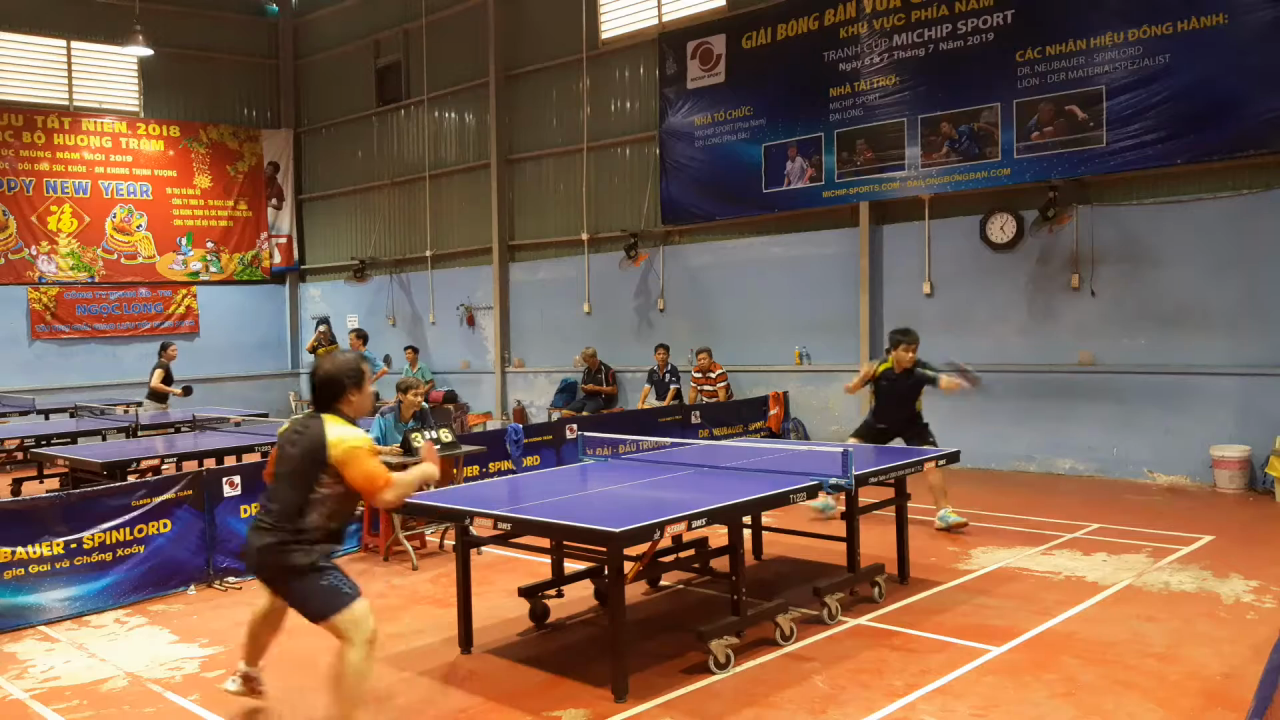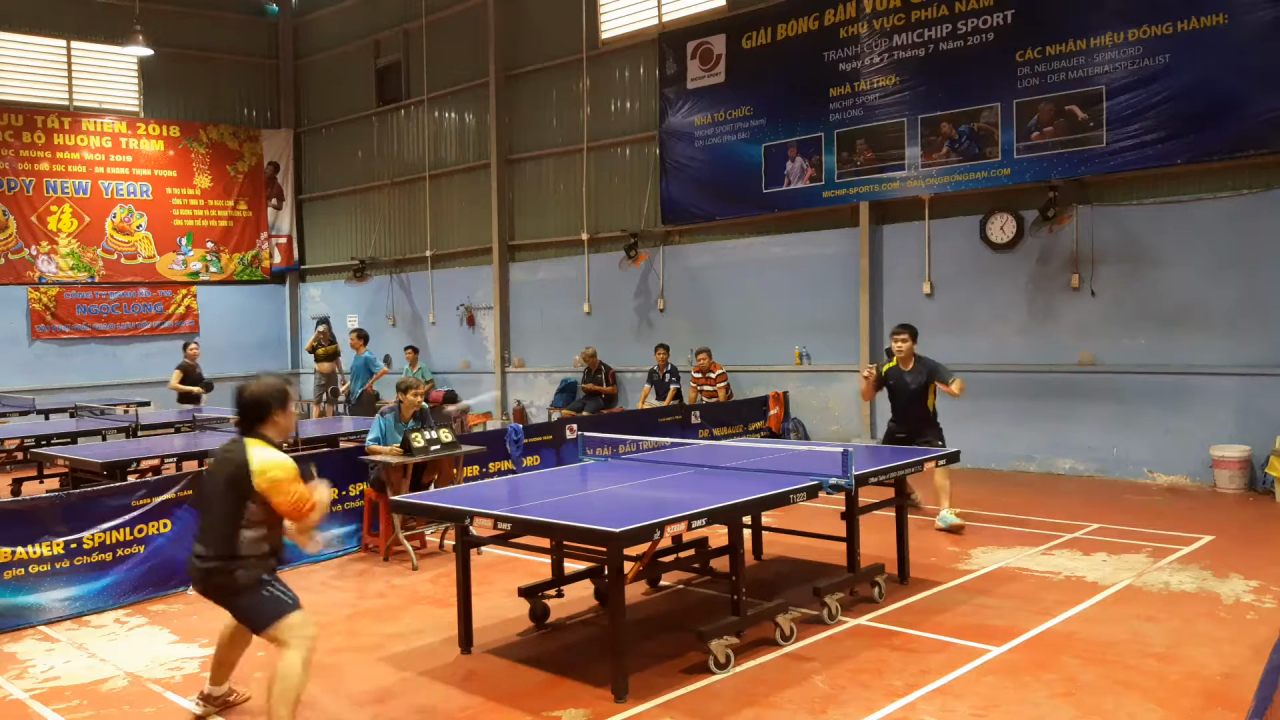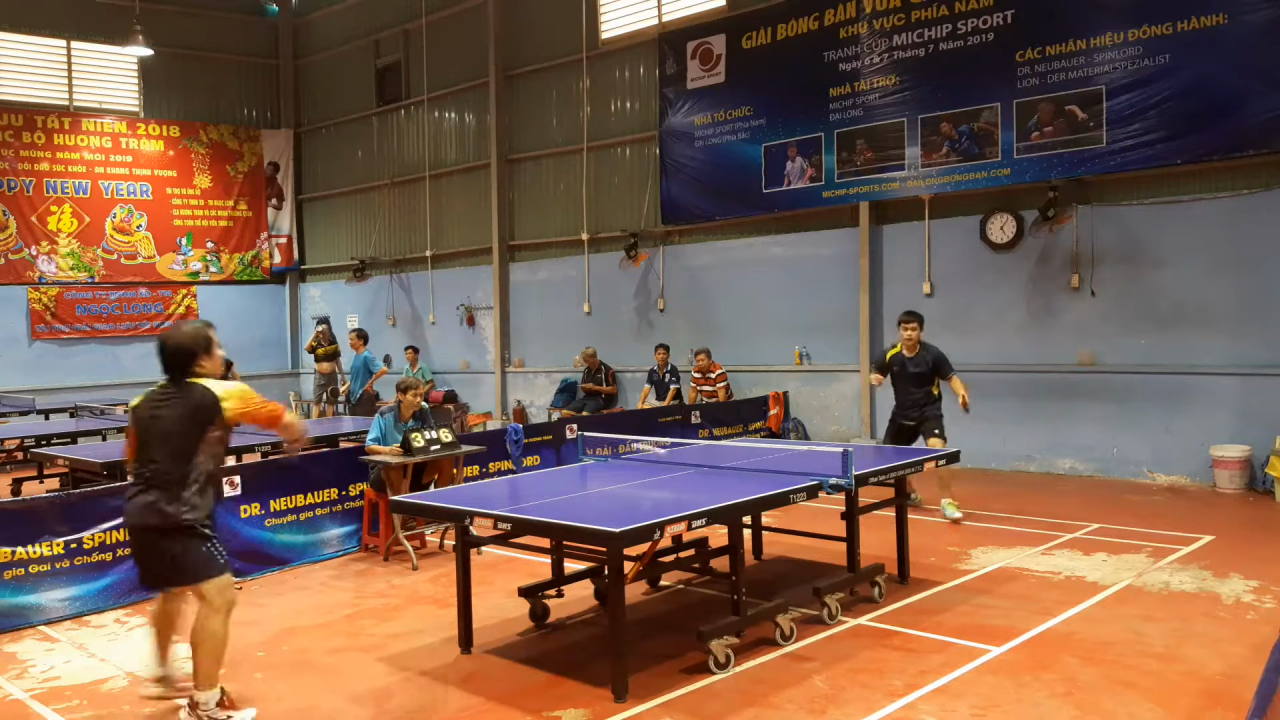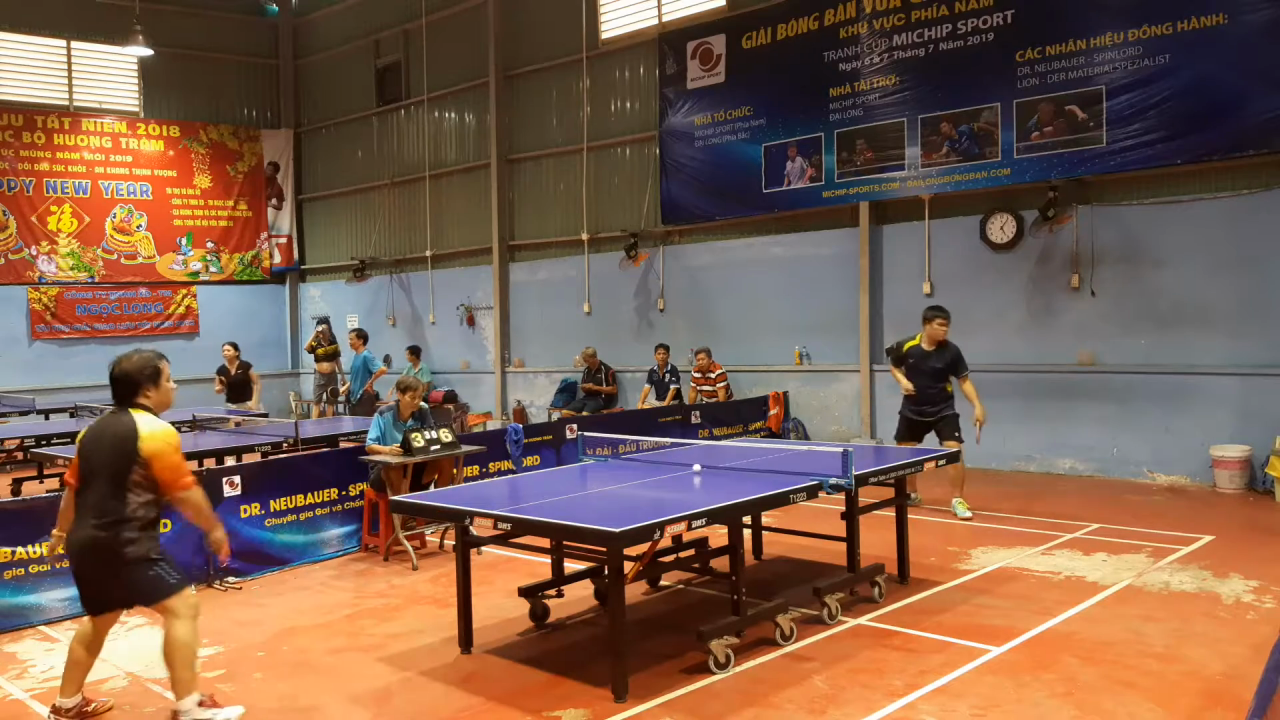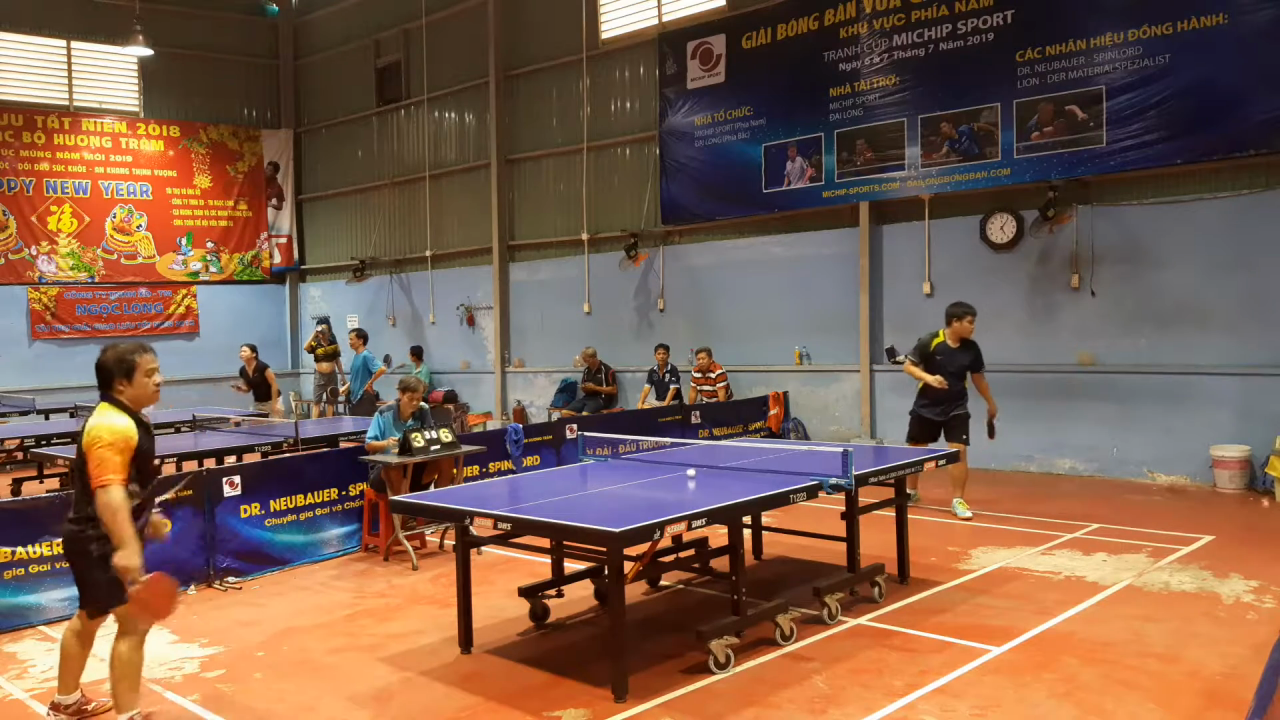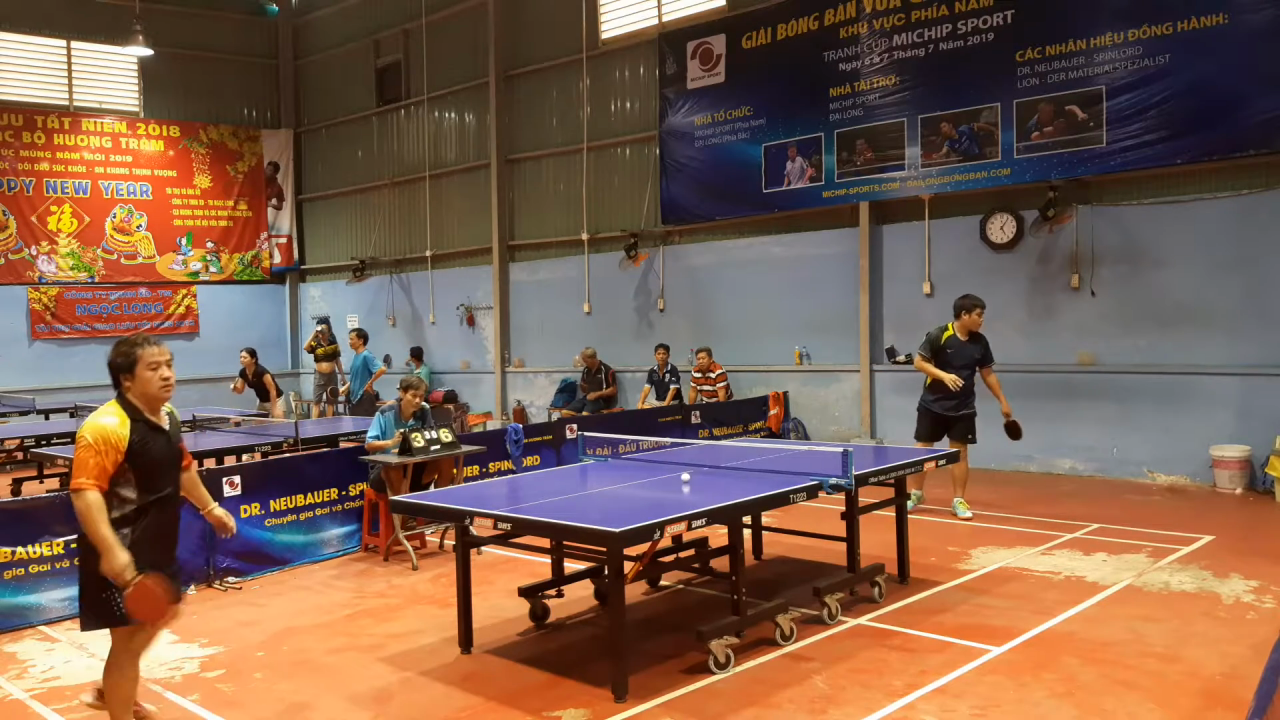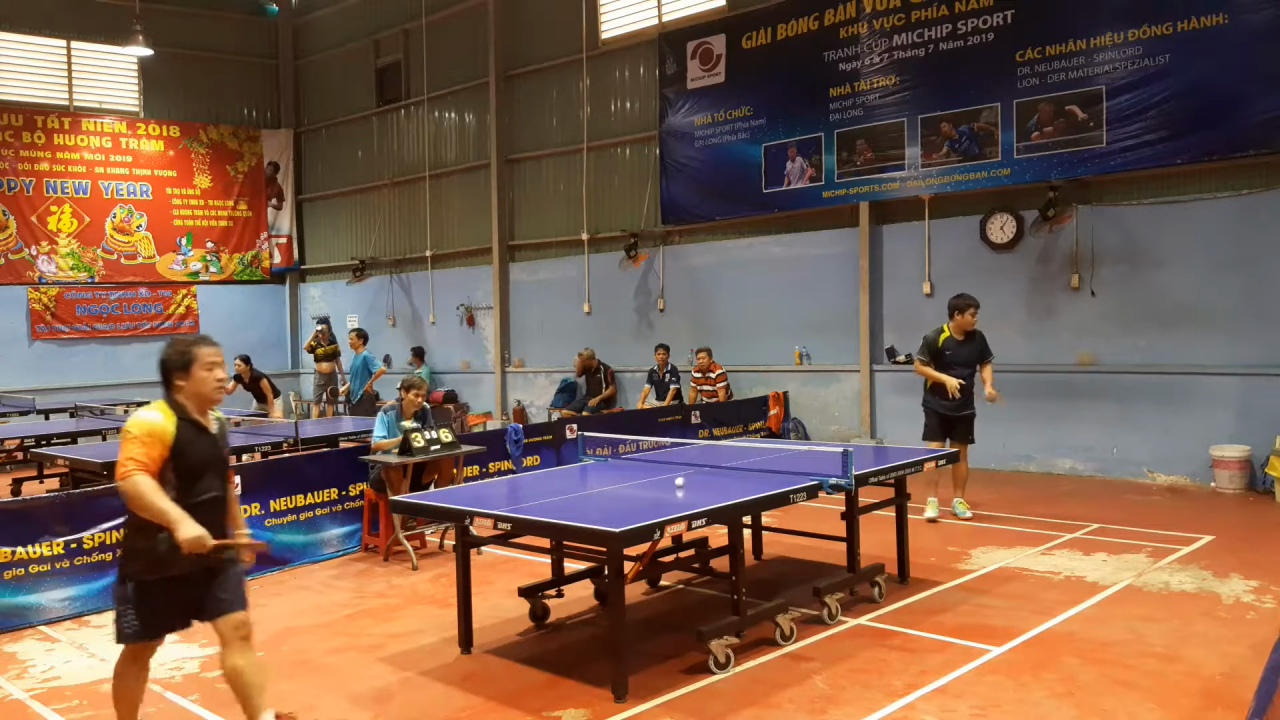
dt=0.3s
person 1, frame 1
left shoulder: (295, 428)
right shoulder: (349, 440)
right elbow: (386, 494)
right wrist: (425, 473)
left hip: (264, 543)
right hip: (297, 553)
left knee: (278, 601)
right knee: (360, 633)
left ankle: (246, 674)
person 1, frame 2
left shoulder: (228, 454)
right shoulder: (274, 463)
right elbow: (307, 515)
left wrist: (289, 529)
right wrist: (321, 496)
left hip: (207, 563)
right hip: (239, 570)
left knee: (249, 618)
right knee: (299, 639)
person 1, frame 3
left shoulder: (145, 403)
right shoulder: (221, 394)
right elbow: (283, 420)
right wrist: (297, 431)
left hip: (141, 513)
right hip: (179, 518)
left knee: (172, 591)
right knee: (219, 598)
left ankle: (163, 676)
person 1, frame 4
left shoulder: (97, 428)
right shoulder: (156, 431)
left elbow: (74, 485)
right elbow: (183, 492)
left wrist: (62, 530)
right wrist: (215, 529)
left hip: (88, 542)
right hip: (126, 544)
left knee: (98, 621)
right knee: (184, 607)
person 1, frame 5
left shoulder: (110, 418)
right shoulder: (115, 426)
right elbow: (108, 490)
left wrist: (149, 515)
right wrist: (127, 547)
left hip: (89, 537)
right hip: (101, 542)
left knee: (89, 618)
right knee: (135, 622)
person 1, frame 6
left shoulder: (168, 416)
right shoulder: (106, 426)
left elbow: (183, 469)
right elbow: (84, 491)
left wrist: (210, 507)
right wrist: (111, 550)
left hip: (159, 545)
right hip: (121, 553)
left knee: (158, 619)
right knee: (131, 635)
person 1, frame 7
left shoulder: (216, 423)
right shoulder: (151, 423)
right elbow: (131, 481)
left wrist: (238, 532)
right wrist: (180, 523)
left hip: (211, 552)
right hip: (159, 559)
left knee: (238, 631)
right knee: (141, 648)
person 2, frame 1
left shoulder: (921, 369)
right shoulder: (878, 368)
left elbow: (943, 383)
right elbow: (850, 390)
left wrist: (955, 382)
right wrist: (863, 377)
left hip: (911, 423)
right hip: (879, 422)
left ankle: (943, 512)
right ankle: (829, 501)
person 2, frame 2
left shoulder: (928, 367)
right shoulder: (885, 369)
left elbow: (956, 384)
right elbow: (867, 398)
left wrist: (954, 388)
right wrist: (867, 381)
left hip: (926, 427)
right hip: (898, 427)
left knee: (938, 464)
left ankle: (946, 514)
right ankle: (910, 495)
person 2, frame 3
left shoulder: (933, 354)
right shoulder: (889, 355)
left elbow: (951, 378)
right elbow: (875, 376)
left wrist: (962, 393)
right wrist: (874, 379)
left hip: (929, 413)
right hip: (902, 414)
left knee: (937, 450)
left ankle: (947, 502)
right ankle: (910, 494)
person 2, frame 4
left shoulder: (951, 351)
right shoulder: (906, 346)
left elbow: (964, 380)
right elbow: (893, 366)
left wrist: (977, 407)
right wrist: (902, 381)
left hip: (943, 410)
right hip: (912, 410)
left knee: (954, 451)
left ankle: (957, 500)
right ankle: (912, 494)
person 2, frame 5
left shoulder: (972, 348)
right shoulder: (929, 342)
left elbow: (978, 377)
right elbow: (909, 366)
left wrist: (991, 403)
right wrist: (928, 378)
left hip: (956, 409)
right hip: (926, 407)
left knee: (959, 452)
left ankle: (958, 501)
right ankle: (911, 491)
person 2, frame 6
left shoulder: (980, 342)
right shoulder: (939, 336)
left elbow: (987, 372)
right elbow: (919, 362)
left wrist: (1003, 402)
right wrist: (944, 376)
left hip: (963, 407)
right hip: (933, 404)
left knee: (960, 452)
right knee: (923, 449)
left ankle: (958, 501)
right ankle: (914, 493)
person 2, frame 7
left shoulder: (978, 338)
right shoulder: (935, 338)
left elbow: (985, 364)
right elbow: (919, 366)
left wrist: (988, 386)
right wrist: (946, 378)
left hip: (964, 407)
right hip: (937, 405)
left knee: (960, 452)
right knee: (935, 451)
left ankle: (958, 501)
right ankle: (932, 501)
